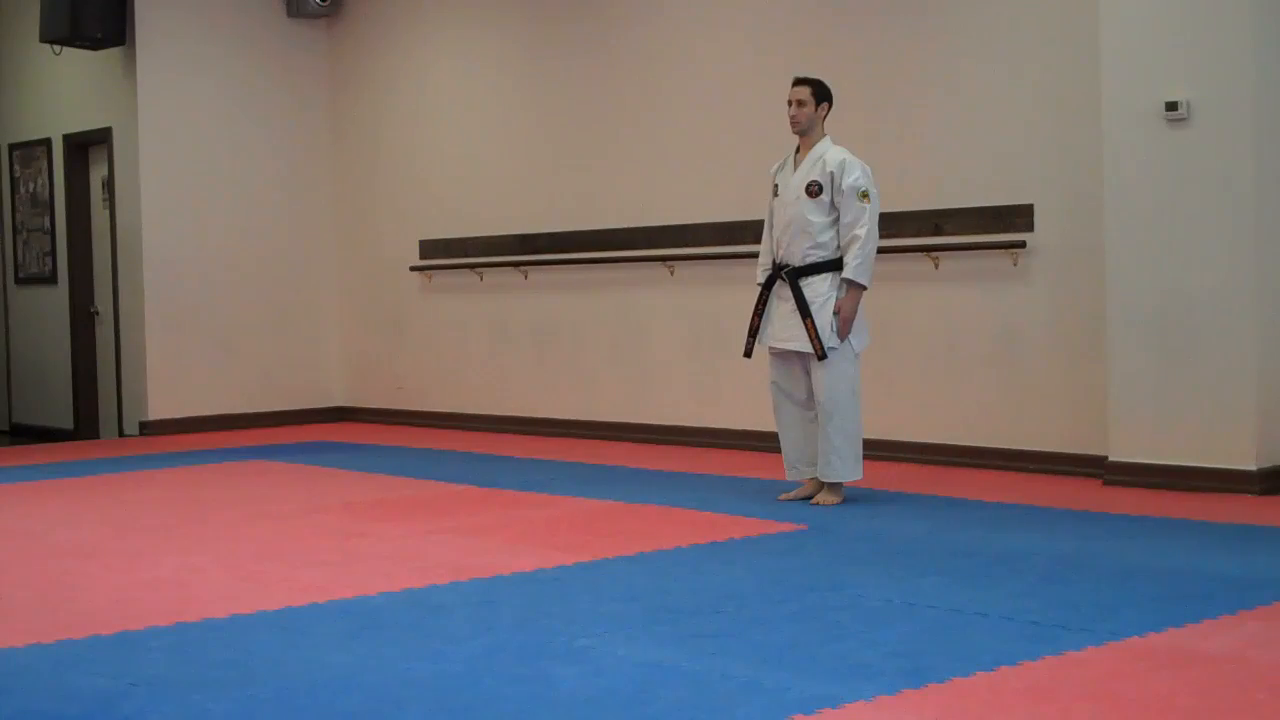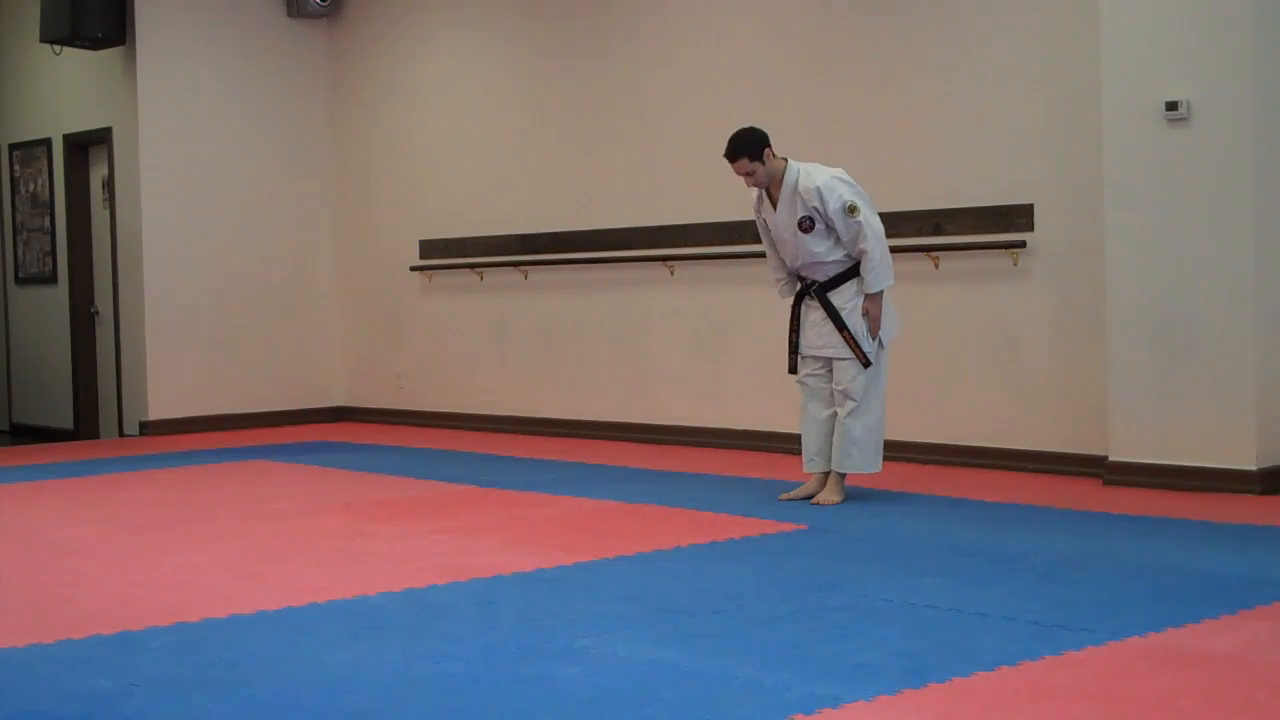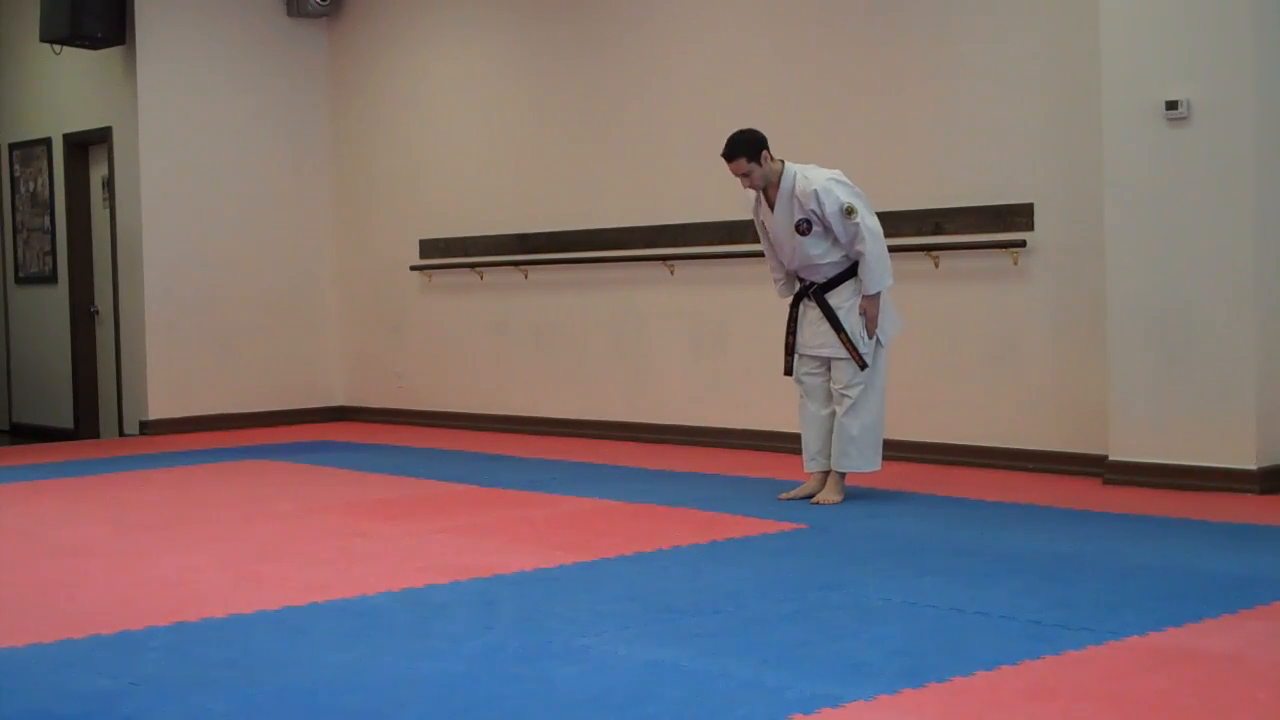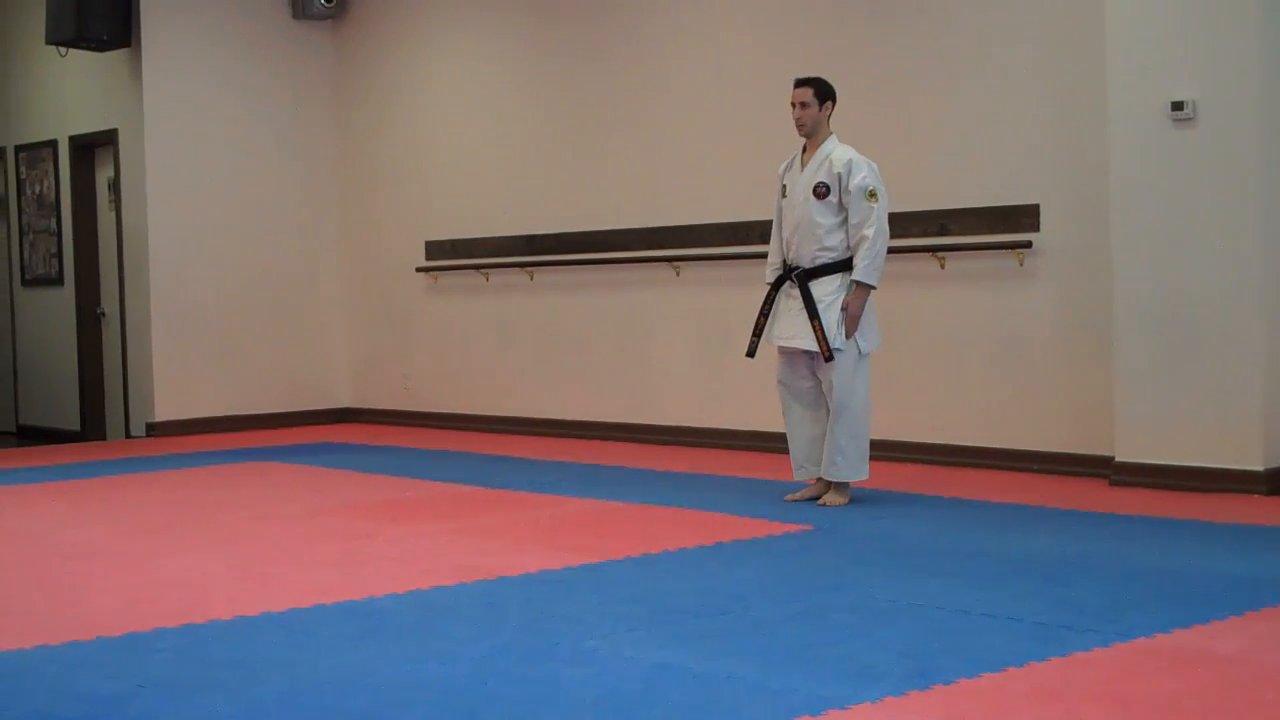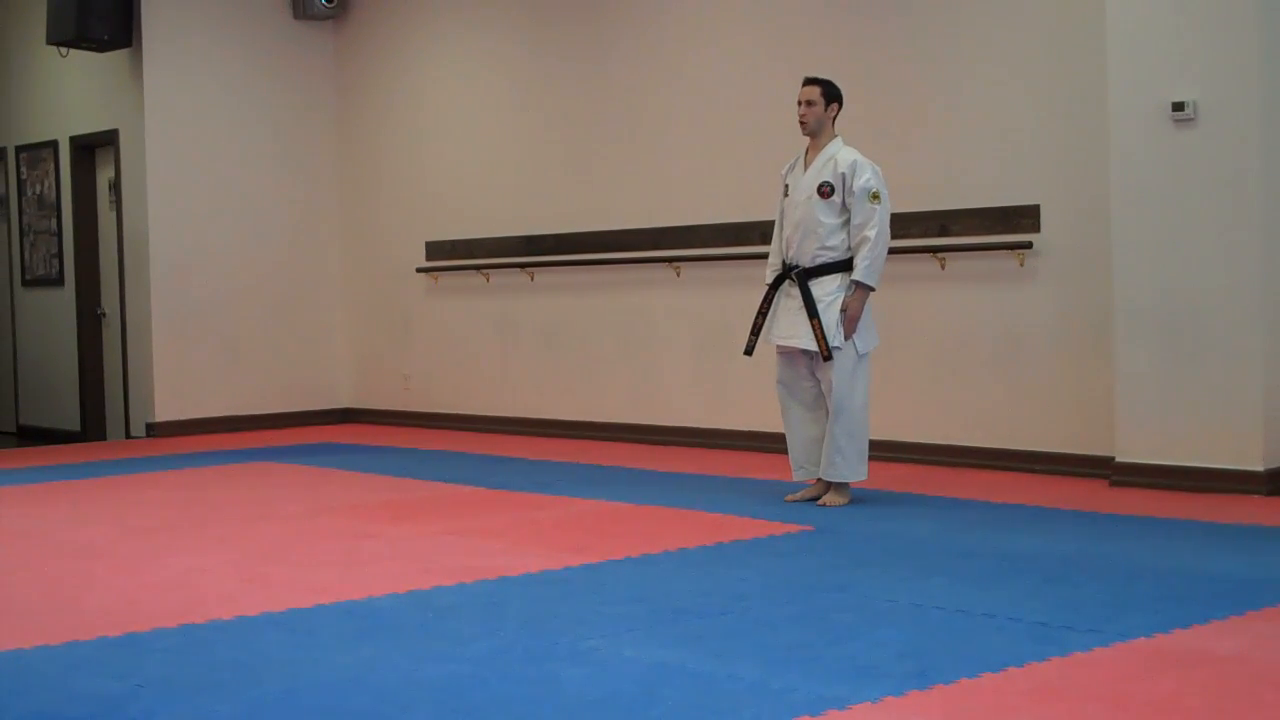
dt=1s
person 1, frame 1
left shoulder: (843, 165)
right shoulder: (781, 170)
left elbow: (862, 235)
left wrist: (851, 295)
right wrist: (766, 287)
left hip: (825, 292)
right hip: (784, 294)
left knee: (832, 391)
right knee: (789, 392)
left ankle: (834, 482)
right ankle: (810, 477)
person 1, frame 2
left shoulder: (821, 185)
right shoulder: (761, 200)
left elbow: (869, 236)
left wrist: (873, 296)
right wrist: (795, 298)
left hip: (853, 295)
right hip: (814, 300)
left knee: (853, 386)
right knee: (814, 388)
left ankle: (838, 479)
right ankle: (818, 475)
person 1, frame 3
left shoulder: (819, 187)
right shoulder: (760, 202)
left elbow: (868, 237)
left wrist: (871, 296)
right wrist: (794, 297)
left hip: (851, 296)
right hip: (813, 300)
left knee: (852, 387)
right knee: (812, 388)
left ankle: (837, 478)
right ankle: (818, 474)
person 1, frame 4
left shoulder: (850, 164)
right shoulder: (788, 170)
left elbow: (872, 232)
left wrist: (859, 293)
right wrist: (775, 285)
left hip: (835, 293)
right hip: (795, 294)
left knee: (841, 390)
right knee: (796, 388)
left ankle: (840, 481)
right ankle: (817, 476)
person 1, frame 5
left shoulder: (854, 165)
right shoulder: (792, 171)
left elbow: (873, 234)
left wrist: (859, 294)
right wrist: (774, 285)
left hip: (835, 294)
right hip: (794, 295)
left knee: (840, 390)
right knee: (796, 389)
left ankle: (840, 481)
right ankle: (816, 477)
